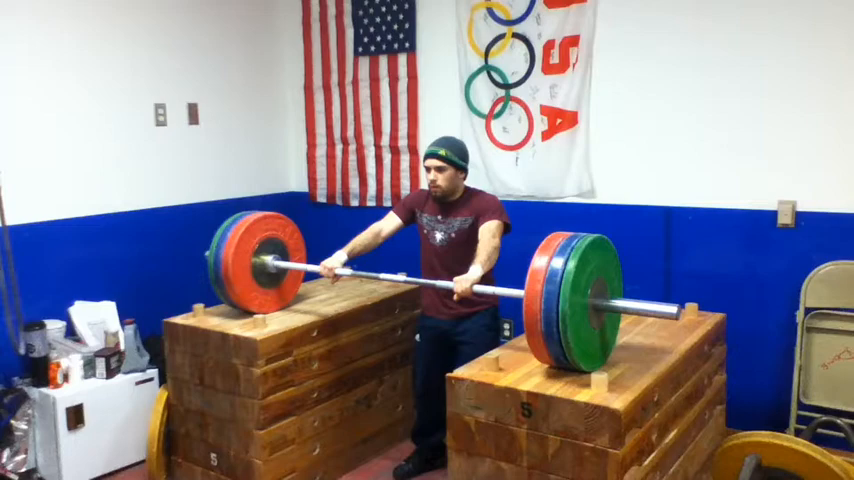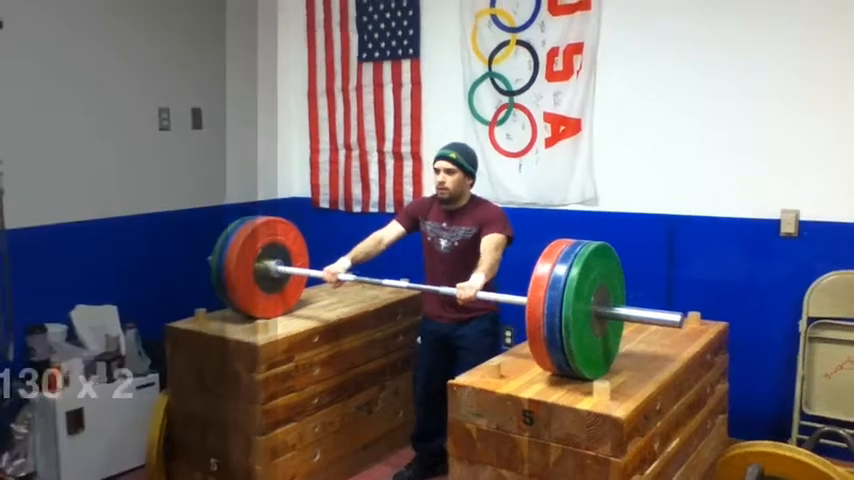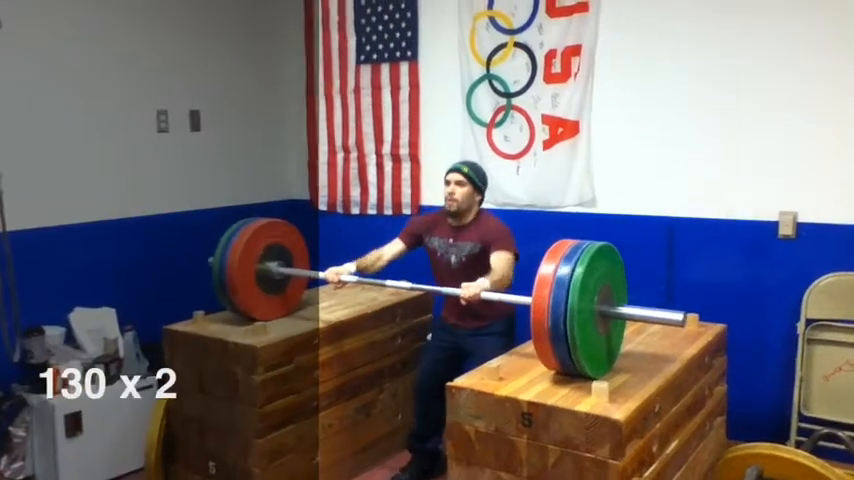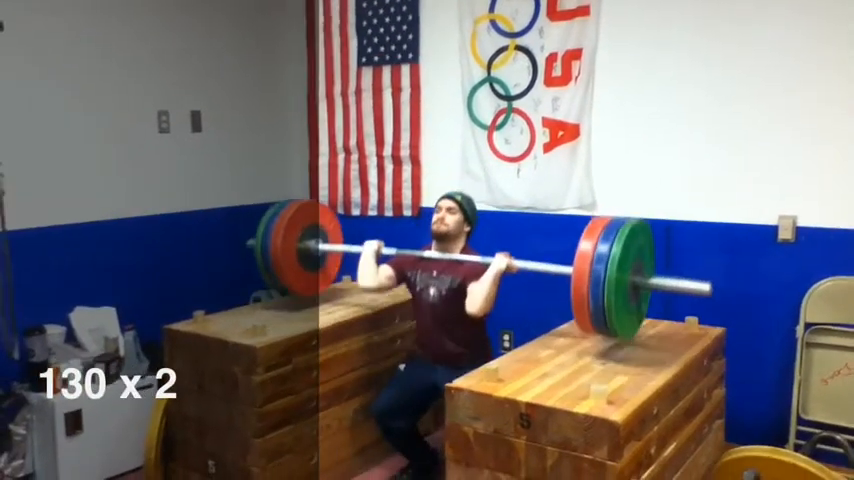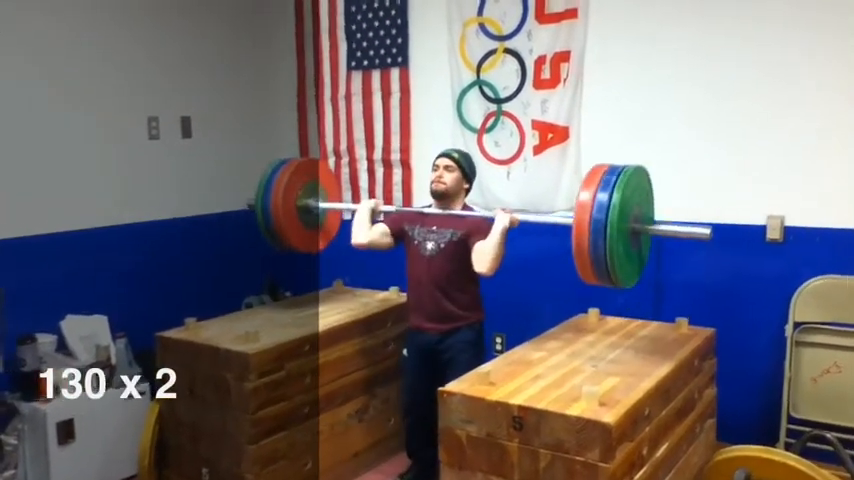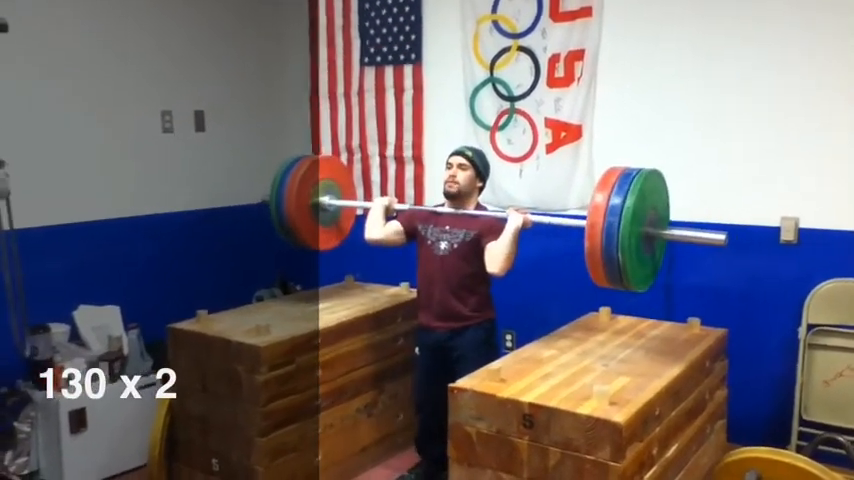
dt=0.7s
person 1, frame 1
left shoulder: (485, 204)
right shoulder: (418, 201)
left elbow: (490, 240)
right elbow: (380, 229)
left wrist: (474, 274)
right wrist: (342, 255)
left hip: (476, 318)
right hip: (432, 315)
right knee: (427, 388)
right ankle: (429, 450)
person 1, frame 2
left shoulder: (489, 214)
right shoulder: (422, 208)
left elbow: (491, 252)
right elbow: (384, 236)
left wrist: (476, 282)
right wrist: (345, 262)
left hip: (476, 323)
right hip: (434, 320)
right knee: (427, 392)
person 1, frame 3
left shoulder: (493, 230)
right shoulder: (426, 224)
left elbow: (503, 271)
right elbow: (385, 254)
left wrist: (481, 287)
right wrist: (349, 269)
left hip: (491, 330)
right hip: (451, 324)
right knee: (426, 388)
person 1, frame 4
left shoulder: (474, 267)
right shoulder: (412, 261)
left elbow: (476, 308)
right elbow: (368, 282)
left wrist: (497, 270)
right wrist: (370, 251)
left hip: (468, 364)
right hip: (425, 360)
right knee: (385, 412)
person 1, frame 5
left shoulder: (476, 224)
right shoulder: (409, 219)
left elbow: (484, 266)
right elbow: (361, 240)
left wrist: (501, 226)
right wrist: (366, 209)
left hip: (461, 334)
right hip: (419, 332)
right knee: (417, 406)
person 1, frame 6
left shoulder: (488, 223)
right shoulder: (422, 217)
left elbow: (496, 266)
right elbow: (375, 235)
left wrist: (514, 226)
right wrist: (380, 206)
left hip: (472, 332)
right hip: (429, 330)
right knee: (428, 404)
